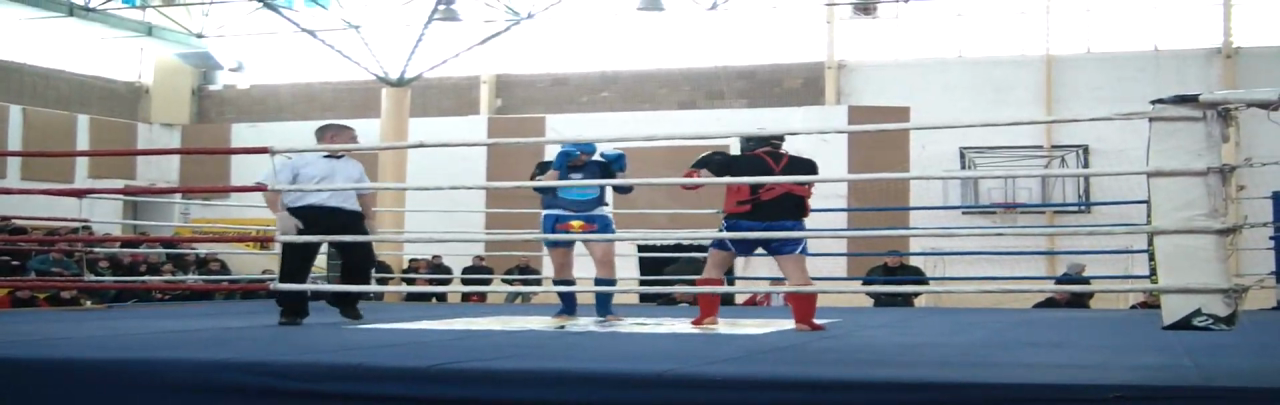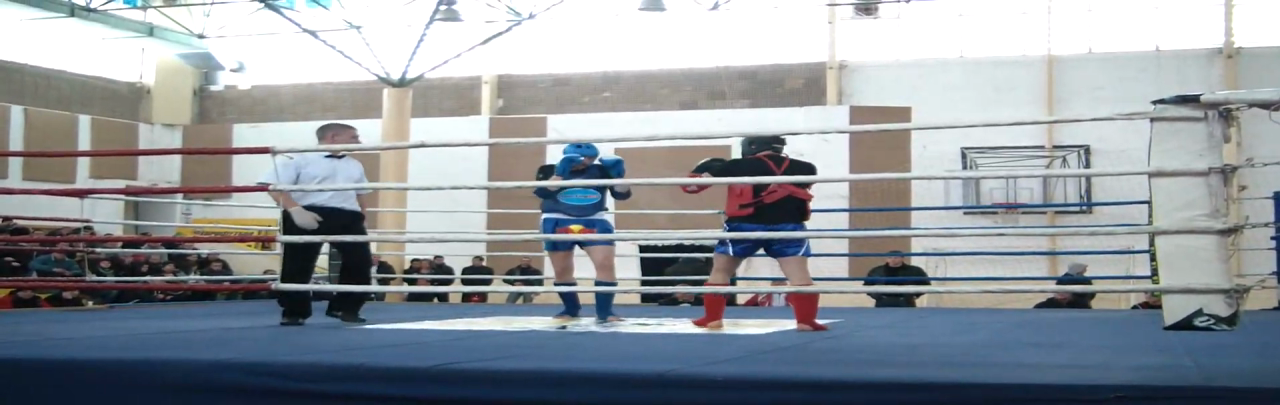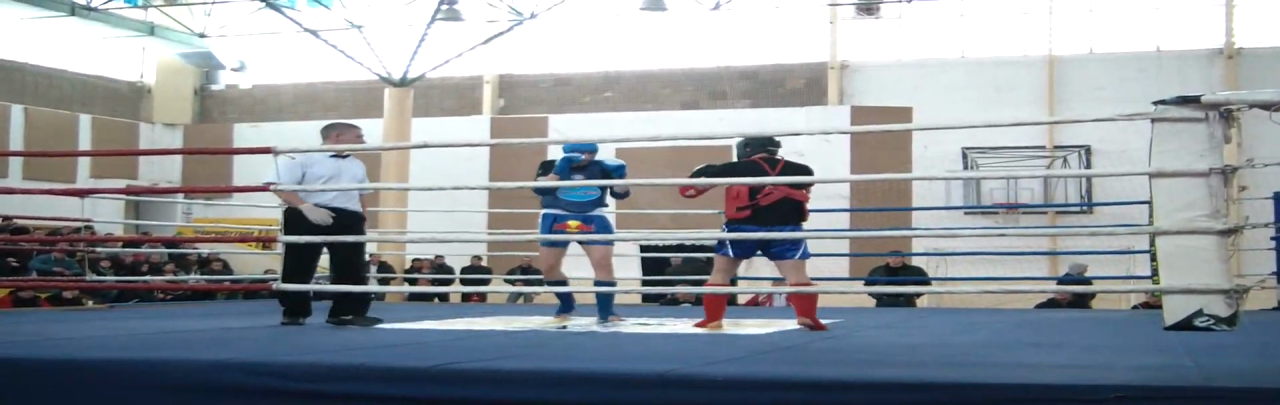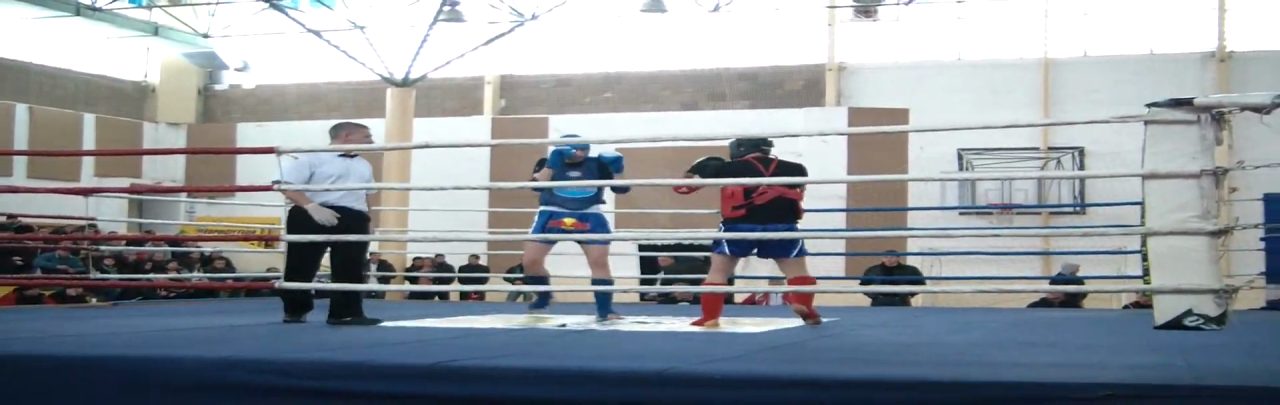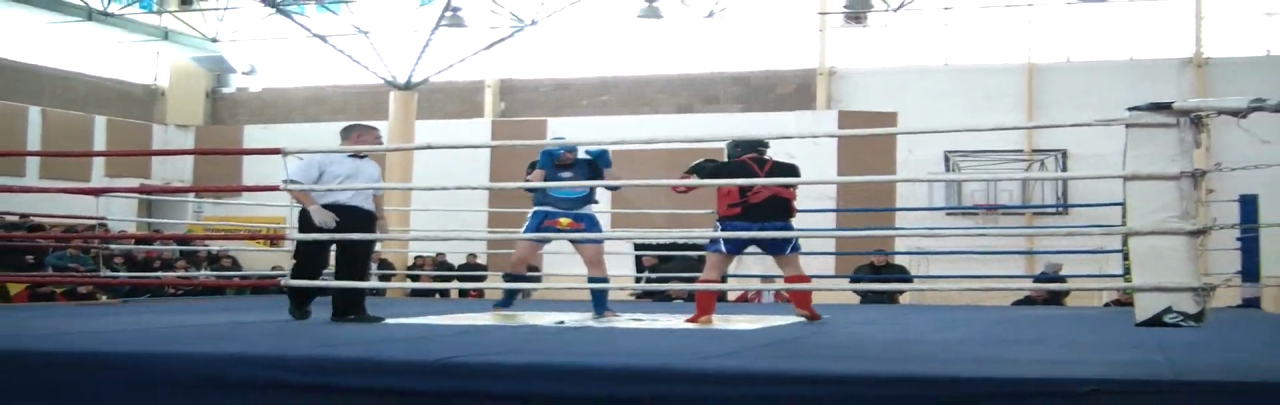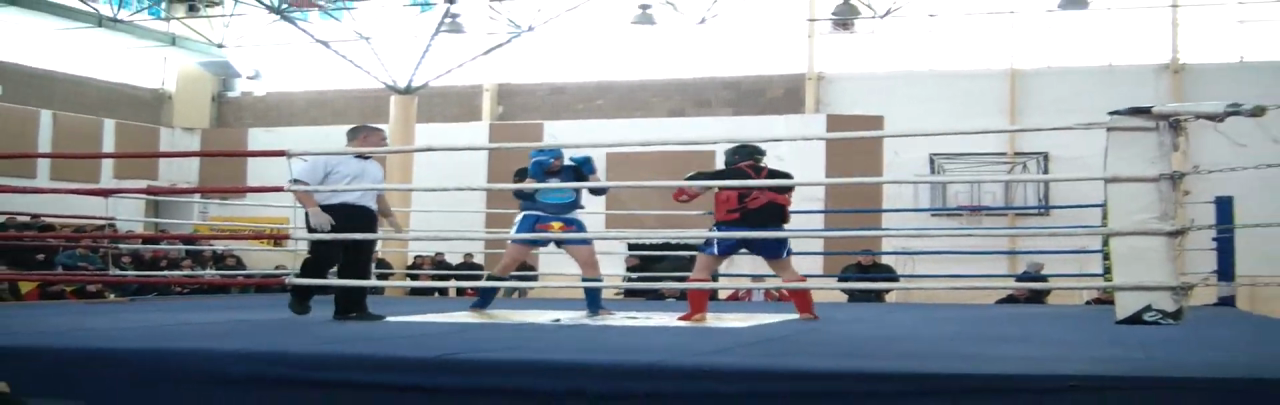
dt=0.1s
person 1, frame 1
left shoulder: (354, 165)
right shoulder: (295, 159)
left elbow: (363, 194)
right elbow: (271, 188)
left wrist: (369, 220)
right wrist: (281, 214)
right hip: (304, 218)
left knee: (363, 258)
right knee: (296, 266)
left ankle: (345, 302)
right ankle: (292, 311)
person 1, frame 2
left shoulder: (354, 165)
right shoulder: (296, 159)
left elbow: (362, 194)
right elbow: (275, 187)
left wrist: (362, 218)
right wrist: (296, 210)
left hip: (347, 217)
right hip: (306, 218)
left knee: (360, 260)
right knee: (298, 266)
left ankle: (345, 307)
right ankle: (294, 312)
person 1, frame 3
left shoulder: (357, 165)
right shoulder: (300, 158)
left elbow: (363, 194)
right elbow: (279, 186)
left wrist: (361, 219)
right wrist: (306, 207)
left hip: (348, 219)
right hip: (305, 217)
left knee: (351, 267)
right knee: (299, 267)
left ankle: (347, 312)
right ankle: (294, 312)
person 1, frame 4
left shoulder: (363, 165)
right shoulder: (308, 157)
left elbow: (368, 194)
right elbow: (287, 185)
left wrist: (367, 220)
right wrist: (312, 207)
left hip: (353, 218)
right hip: (311, 217)
left knee: (352, 268)
right knee: (302, 265)
left ankle: (346, 313)
right ankle: (295, 309)
person 1, frame 5
left shoulder: (372, 166)
right shoulder: (320, 157)
left elbow: (375, 195)
right elbow: (295, 183)
left wrist: (380, 221)
right wrist: (315, 209)
left hip: (360, 218)
right hip: (322, 217)
left knee: (356, 266)
right knee: (311, 260)
left ankle: (349, 311)
right ankle: (299, 302)
person 1, frame 6
left shoulder: (375, 167)
right shoulder: (326, 158)
left elbow: (378, 195)
right elbow: (300, 183)
left wrist: (390, 217)
right wrist: (313, 211)
left hip: (364, 218)
right hip: (329, 217)
left knee: (359, 265)
right knee: (323, 258)
left ankle: (351, 308)
right ankle: (300, 296)
person 2, frame 1
left shoulder: (735, 162)
right shoulder: (805, 164)
left elbow: (691, 180)
right elbow: (806, 187)
left wrist: (702, 164)
left hip: (743, 222)
right hip: (787, 223)
left knee: (714, 268)
right knee: (797, 274)
left ankle: (708, 315)
right ankle: (804, 320)
person 2, frame 2
left shoulder: (737, 166)
right shoulder: (805, 168)
left elbow: (692, 184)
right elbow: (803, 189)
left wrist: (703, 169)
left hip: (744, 226)
right hip: (788, 226)
left knee: (720, 273)
right knee: (799, 276)
left ankle: (713, 318)
right ankle: (806, 320)
person 2, frame 3
left shoulder: (734, 169)
right shoulder: (800, 170)
left elbow: (688, 189)
right elbow: (804, 191)
left wrist: (702, 174)
left hip: (743, 227)
right hip: (786, 228)
left knee: (720, 274)
right knee: (798, 277)
left ankle: (712, 319)
right ankle: (806, 316)
person 2, frame 4
left shoulder: (728, 168)
right shoulder: (794, 169)
left elbow: (682, 186)
right elbow: (799, 188)
left wrist: (697, 169)
left hip: (740, 226)
right hip: (782, 226)
left knee: (718, 273)
right knee: (797, 272)
left ankle: (709, 317)
right ankle: (802, 304)
person 2, frame 5
left shoulder: (725, 168)
right shoulder: (788, 169)
left elbow: (681, 185)
right elbow: (791, 187)
left wrist: (695, 170)
left hip: (735, 224)
right hip: (776, 224)
left knee: (712, 270)
right knee: (792, 268)
left ankle: (703, 313)
right ankle: (804, 307)
person 2, frame 6
left shoulder: (724, 175)
right shoulder: (782, 177)
left elbow: (682, 194)
right elbow: (786, 193)
left wrist: (692, 180)
left hip: (731, 229)
right hip: (770, 229)
left knee: (701, 270)
right knee: (787, 272)
left ankle: (697, 311)
right ankle: (806, 311)
person 3, frame 1
left shoulder: (601, 166)
right shoulder: (547, 166)
left elbow: (624, 188)
right elbow: (541, 186)
left wrist: (620, 168)
right wrist: (557, 165)
left hip: (595, 218)
right hip: (557, 219)
left knee: (605, 260)
right knee: (561, 266)
left ankle: (604, 309)
right ankle: (569, 307)
person 3, frame 2
left shoulder: (601, 171)
right shoulder: (548, 170)
left elbow: (622, 194)
right elbow: (543, 192)
left wrist: (618, 173)
right wrist: (561, 171)
left hip: (595, 223)
right hip: (558, 223)
left knee: (605, 264)
right knee: (562, 270)
left ankle: (605, 311)
right ankle: (571, 308)
person 3, frame 3
left shoulder: (602, 168)
right shoulder: (549, 166)
left elbow: (620, 193)
right elbow: (540, 189)
left wrist: (620, 176)
right wrist: (559, 170)
left hip: (593, 220)
right hip: (556, 219)
left knee: (603, 263)
right knee: (549, 268)
left ankle: (606, 311)
right ankle: (567, 304)
person 3, frame 4
left shoulder: (598, 164)
right shoulder: (546, 163)
left elbow: (621, 188)
right elbow: (537, 185)
left wrist: (617, 169)
right wrist: (552, 164)
left hip: (589, 218)
right hip: (552, 216)
left knee: (599, 262)
right knee: (530, 260)
left ankle: (605, 309)
right ankle: (543, 297)
person 3, frame 5
left shoulder: (590, 165)
right shoulder: (539, 165)
left elbow: (613, 185)
right elbow: (531, 186)
left wrist: (606, 165)
right wrist: (543, 164)
left hip: (581, 217)
right hip: (545, 216)
left knee: (595, 261)
right knee: (519, 258)
left ankle: (601, 307)
right ankle: (508, 298)
person 3, frame 6
left shoulder: (575, 171)
right shoulder: (524, 172)
left elbow: (600, 190)
right elbow: (521, 194)
left wrist: (590, 171)
right wrist: (534, 174)
left hip: (568, 222)
right hip: (533, 220)
left knee: (590, 262)
right knee: (509, 262)
left ankle: (595, 306)
right ankle: (483, 300)
